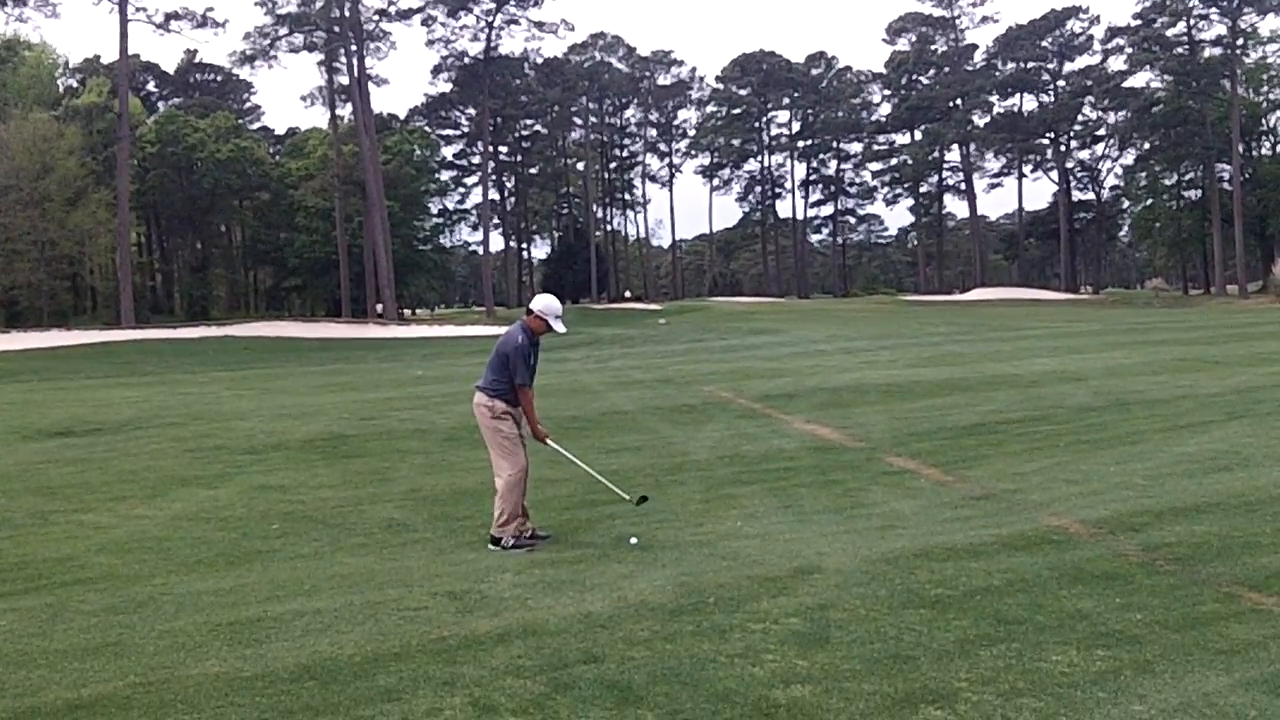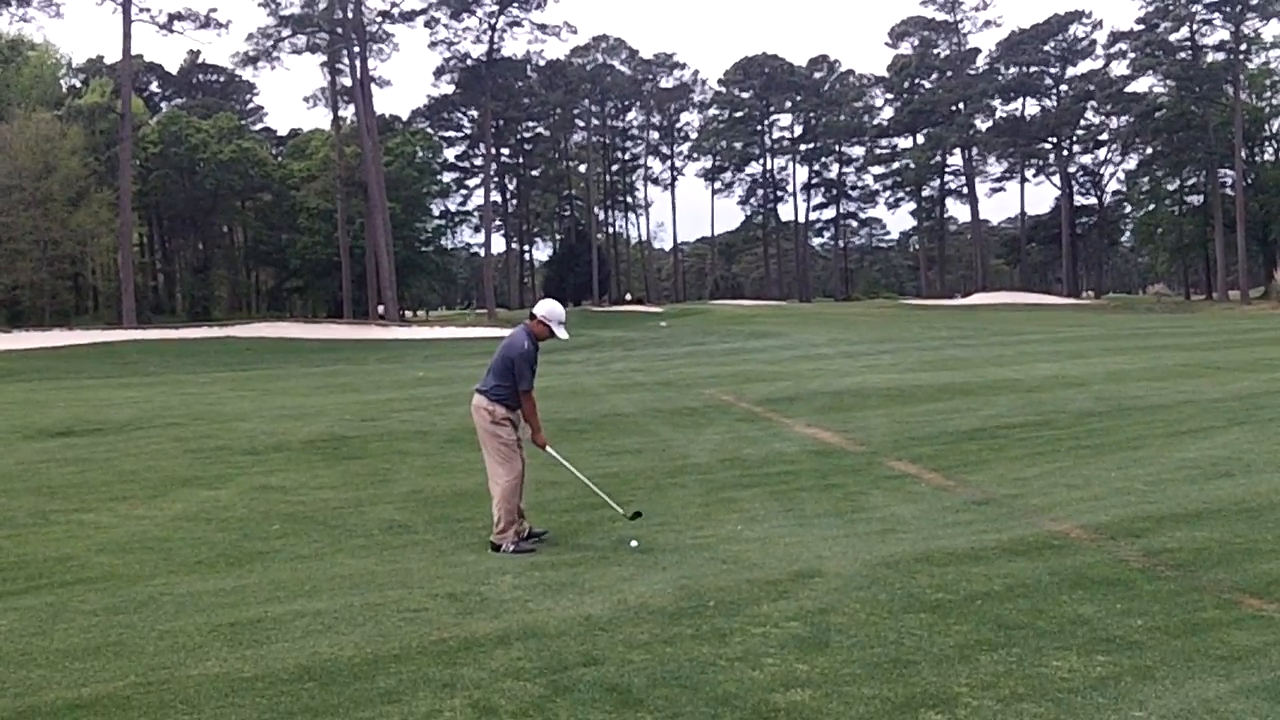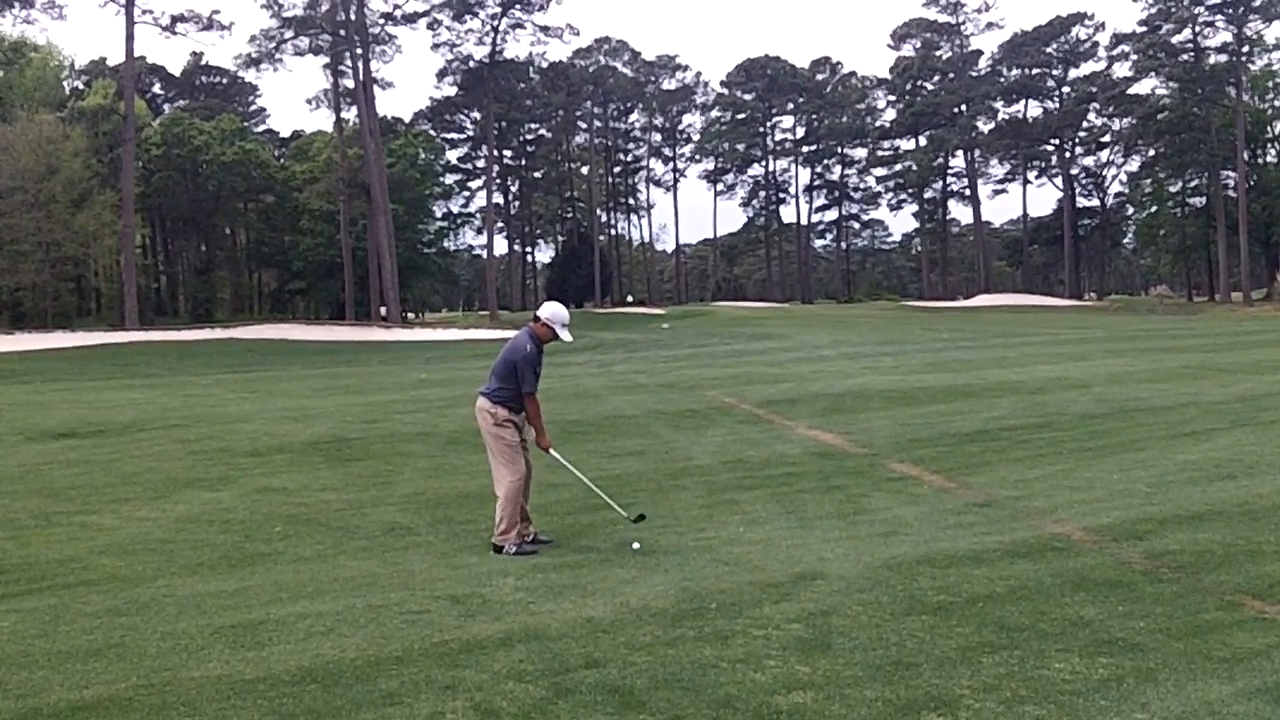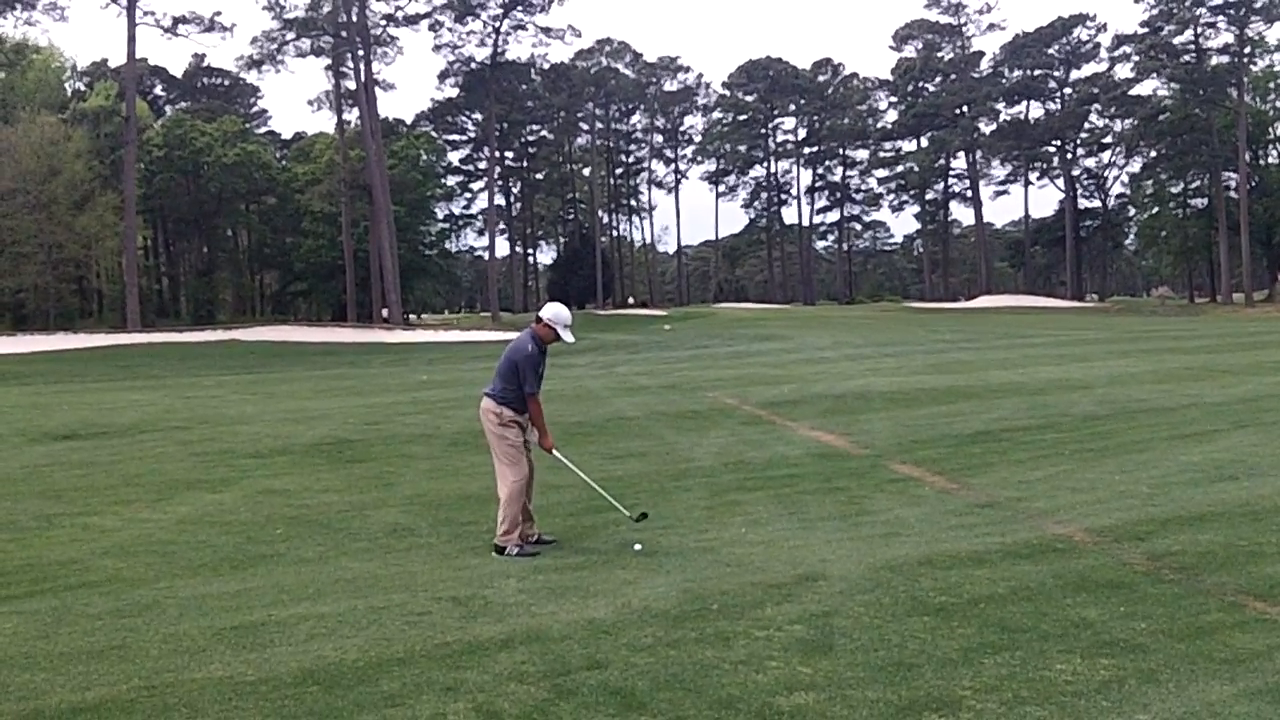
dt=0.4s
person 1, frame 1
left shoulder: (530, 338)
right shoulder: (517, 342)
left elbow: (527, 385)
right elbow: (521, 389)
left wrist: (532, 420)
right wrist: (535, 426)
left hip: (506, 406)
right hip: (493, 406)
left knee: (519, 466)
right knee: (512, 467)
left ankle: (520, 527)
right ankle: (502, 534)
person 1, frame 2
left shoulder: (525, 338)
right shoulder: (523, 347)
left elbow: (523, 392)
right elbow: (526, 395)
left wrist: (530, 425)
right wrist: (537, 432)
left hip: (501, 409)
right hip: (492, 410)
left knee: (516, 469)
right knee: (507, 473)
left ankle: (517, 527)
right ankle: (502, 539)
person 1, frame 3
left shoulder: (532, 342)
right shoulder: (525, 350)
left elbow: (528, 394)
right elbow: (530, 397)
left wrist: (533, 427)
right wrist: (541, 435)
left hip: (509, 412)
right hip: (496, 413)
left knee: (523, 472)
right knee: (512, 475)
left ankle: (523, 531)
right ankle: (504, 541)
person 1, frame 4
left shoulder: (534, 343)
right shoulder: (528, 350)
left elbow: (530, 395)
right elbow: (532, 398)
left wrist: (535, 428)
right wrist: (544, 435)
left hip: (511, 413)
right hip: (500, 413)
left knee: (524, 473)
right knee: (514, 476)
left ankle: (526, 532)
right ankle: (506, 542)
